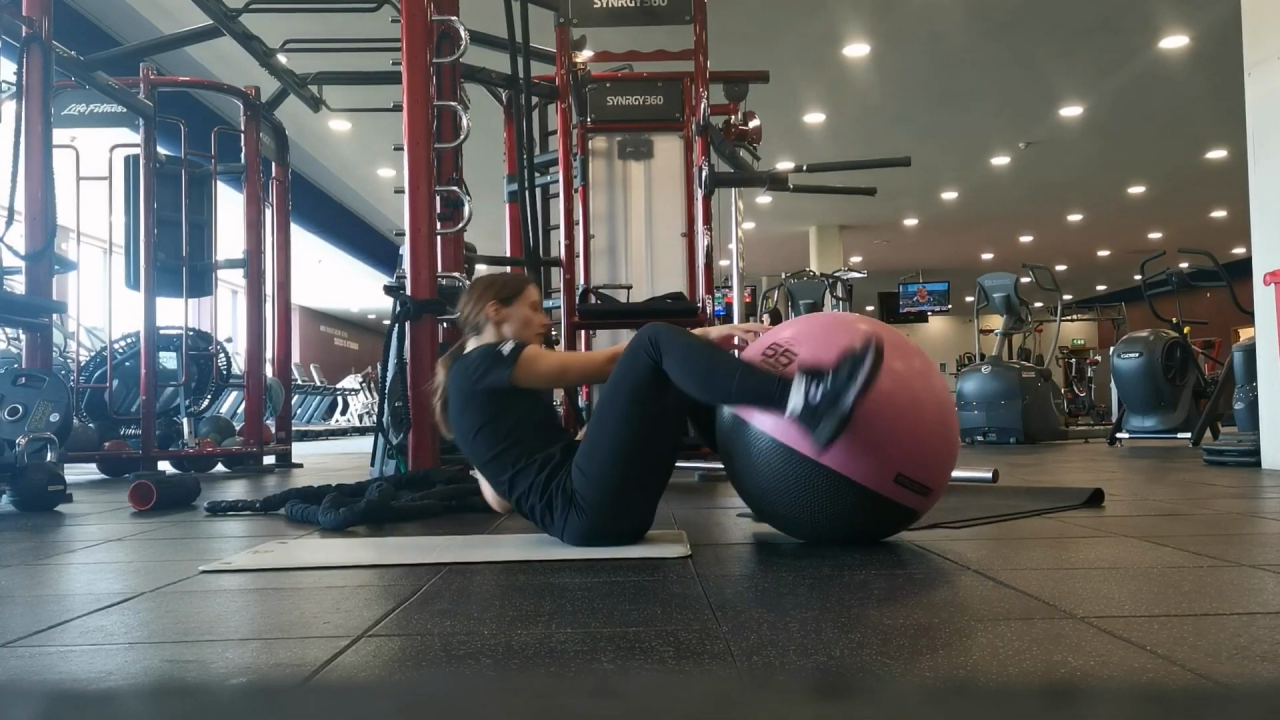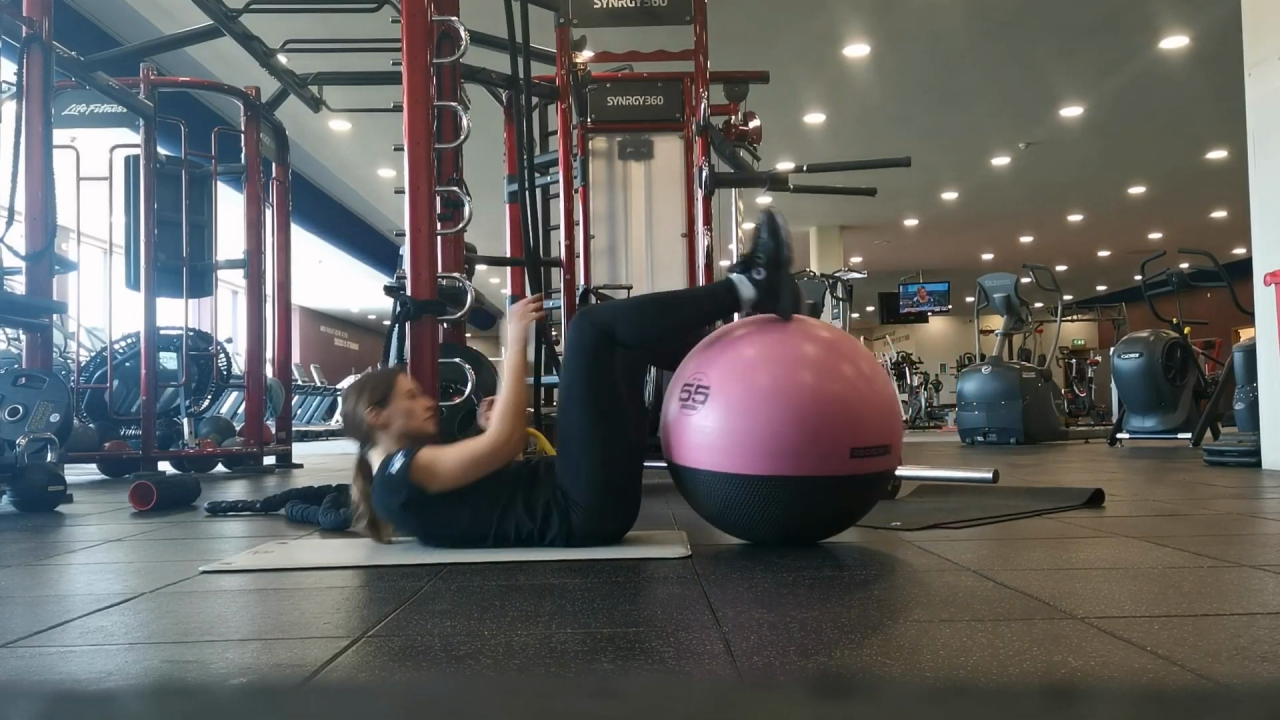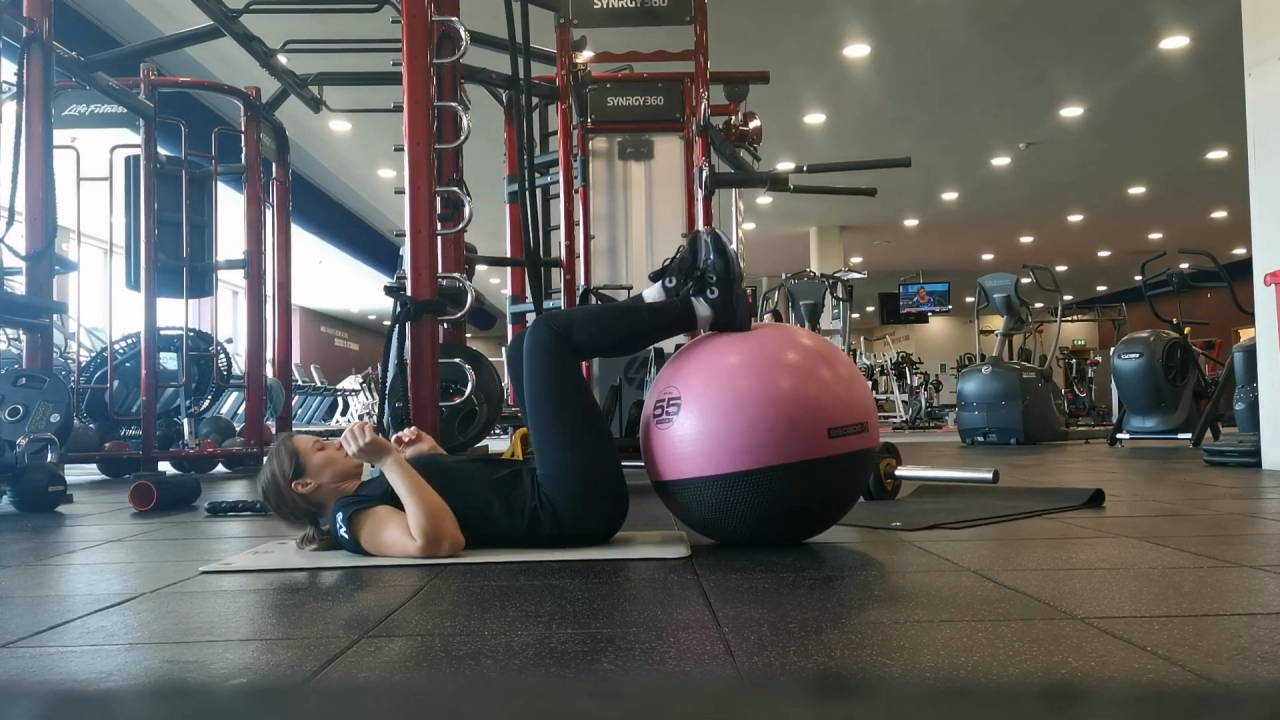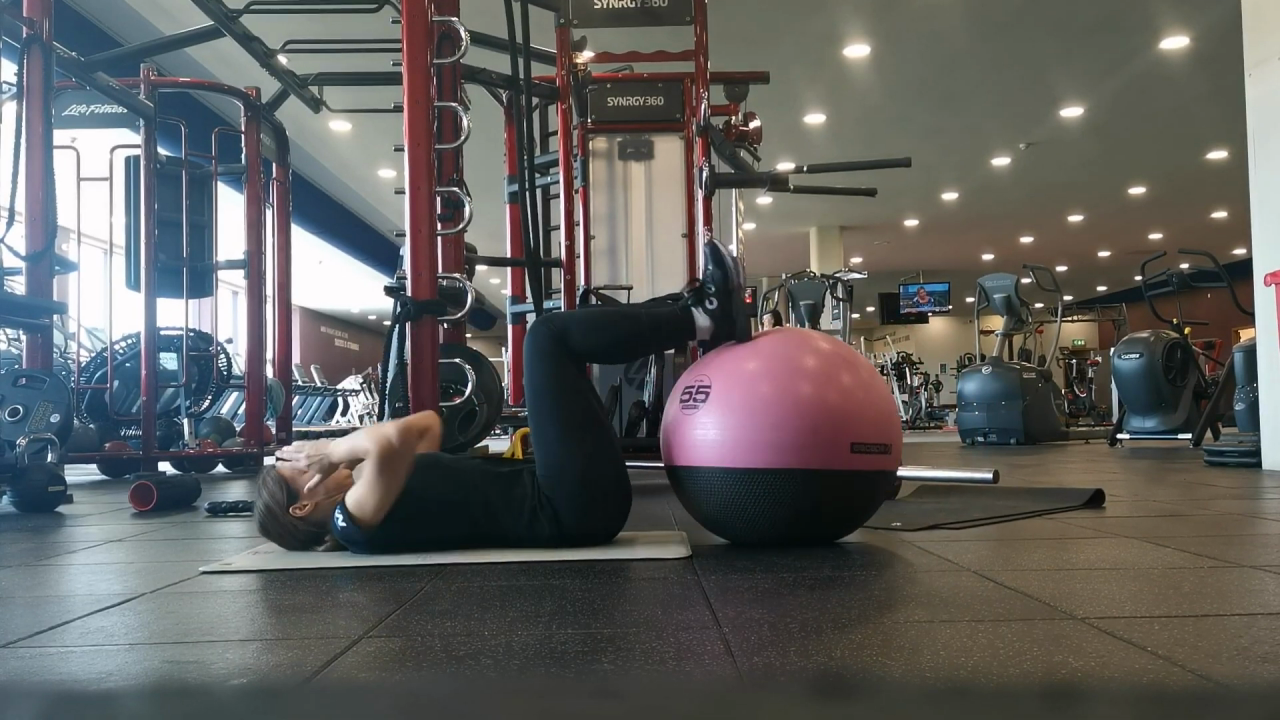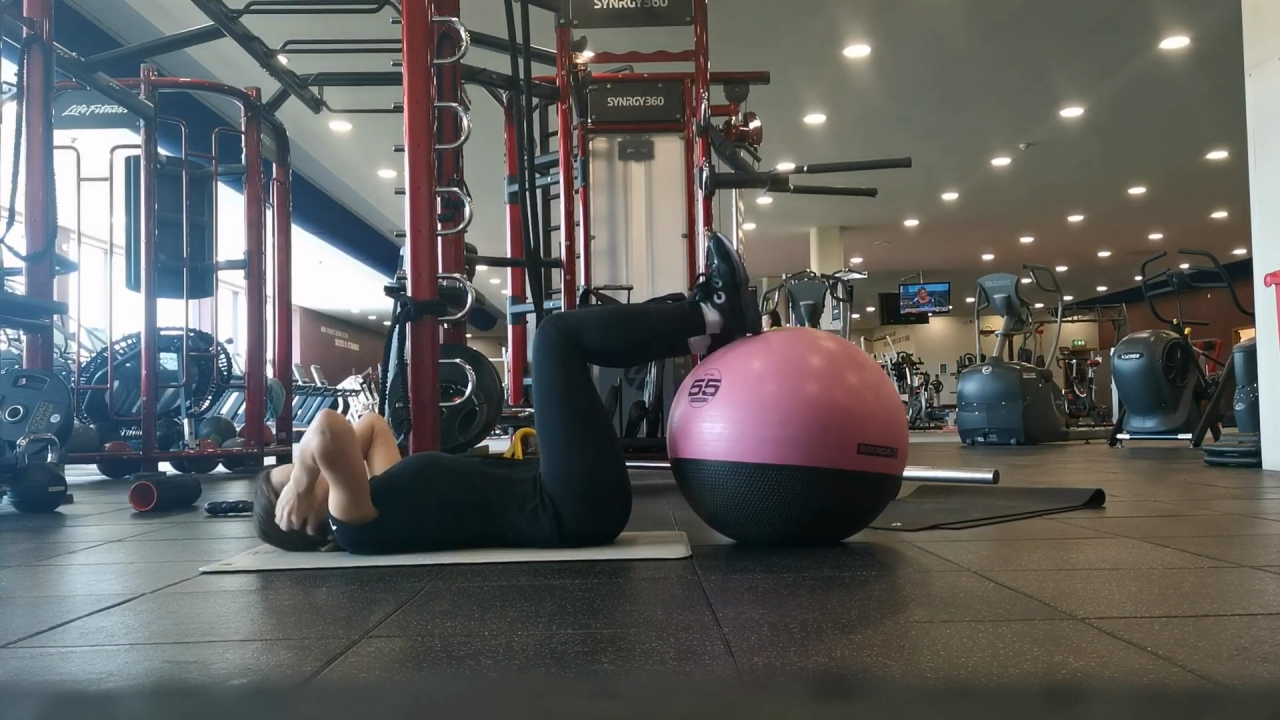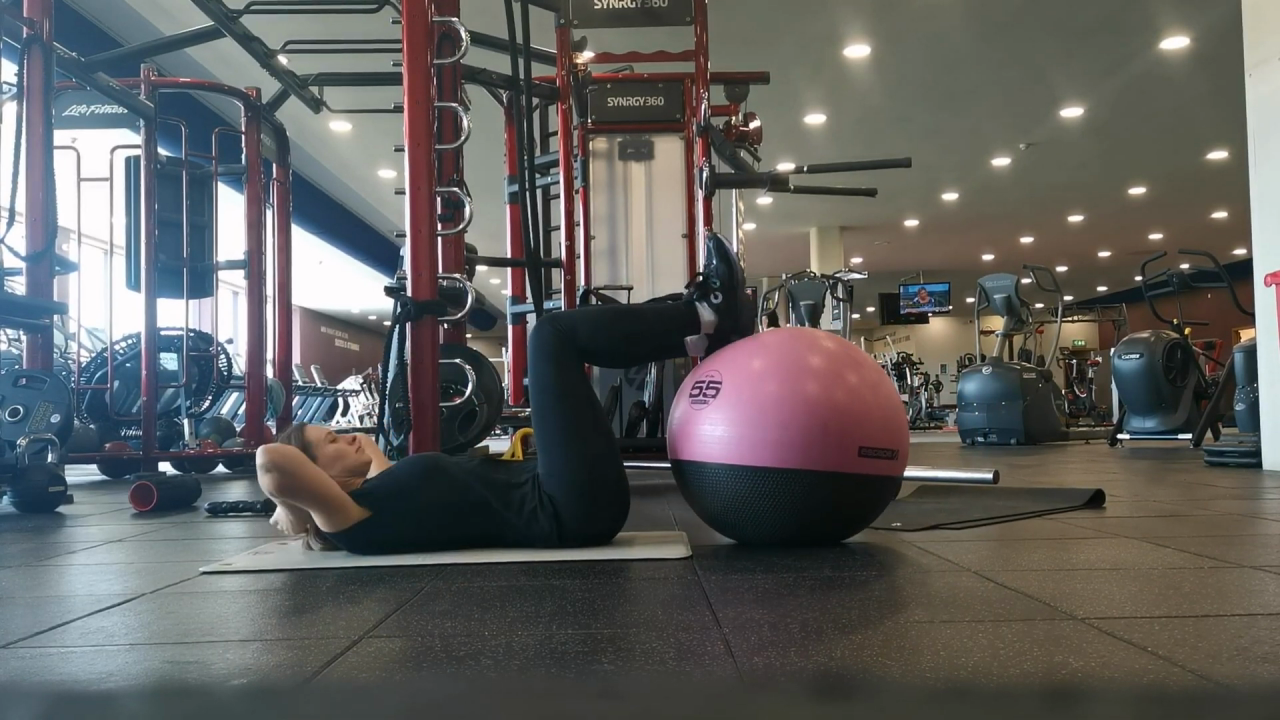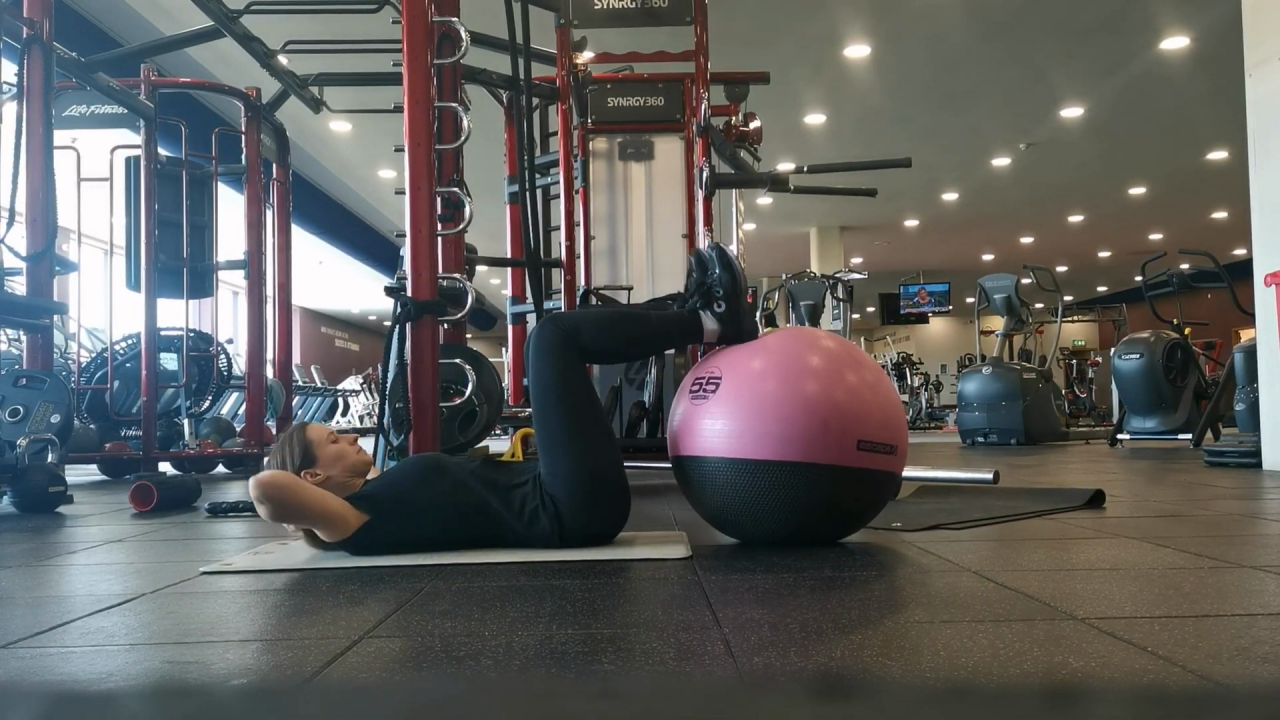
dt=0.4s
person 1, frame 1
left shoulder: (475, 372)
right shoulder: (490, 360)
left elbow: (499, 498)
right elbow: (603, 366)
right wrist: (698, 338)
left hip: (585, 513)
right hip: (591, 514)
left knee: (685, 383)
right knee: (657, 342)
right ankle: (807, 401)
person 1, frame 2
left shoulder: (401, 472)
right shoulder: (399, 473)
right elbow: (504, 443)
right wrist: (515, 342)
left hip: (583, 508)
right hip: (585, 517)
left knee: (624, 342)
right knee: (590, 326)
right ankle: (749, 290)
person 1, frame 3
left shoulder: (372, 496)
right shoulder: (355, 520)
right elbow: (440, 543)
left wrist: (430, 452)
right wrist: (386, 462)
left hip: (557, 498)
right hip: (576, 508)
left knee: (528, 348)
right knee: (547, 333)
left ankle: (664, 294)
right ankle: (705, 309)
person 1, frame 4
left shoulder: (378, 498)
right shoulder: (360, 519)
left elbow: (427, 425)
right elbow: (399, 436)
left wrist: (338, 448)
right wrist: (332, 449)
left hip: (568, 504)
right hip: (576, 509)
left knee: (556, 341)
right knee: (547, 334)
left ankle: (697, 322)
right ankle: (705, 321)
person 1, frame 5
left shoulder: (377, 501)
right shoulder: (354, 522)
left elbow: (372, 423)
right elbow: (329, 424)
right wrist: (300, 488)
left hip: (565, 503)
right hip: (574, 510)
left knee: (568, 338)
right knee: (558, 333)
left ankle: (701, 334)
right ankle: (711, 316)
person 1, frame 6
left shoulder: (371, 496)
right shoulder: (352, 520)
left elbow: (366, 445)
right elbow: (272, 457)
right wrist: (295, 510)
left hip: (566, 506)
right hip: (572, 512)
left knee: (561, 339)
right knee: (552, 332)
left ankle: (699, 336)
right ankle: (705, 316)
person 1, frame 7
left shoulder: (366, 499)
right shoulder: (350, 522)
right elbow: (264, 487)
right wrist: (303, 521)
left hip: (568, 505)
right hip: (574, 512)
left knee: (562, 338)
right knee: (554, 332)
left ankle: (691, 319)
right ankle: (711, 323)
